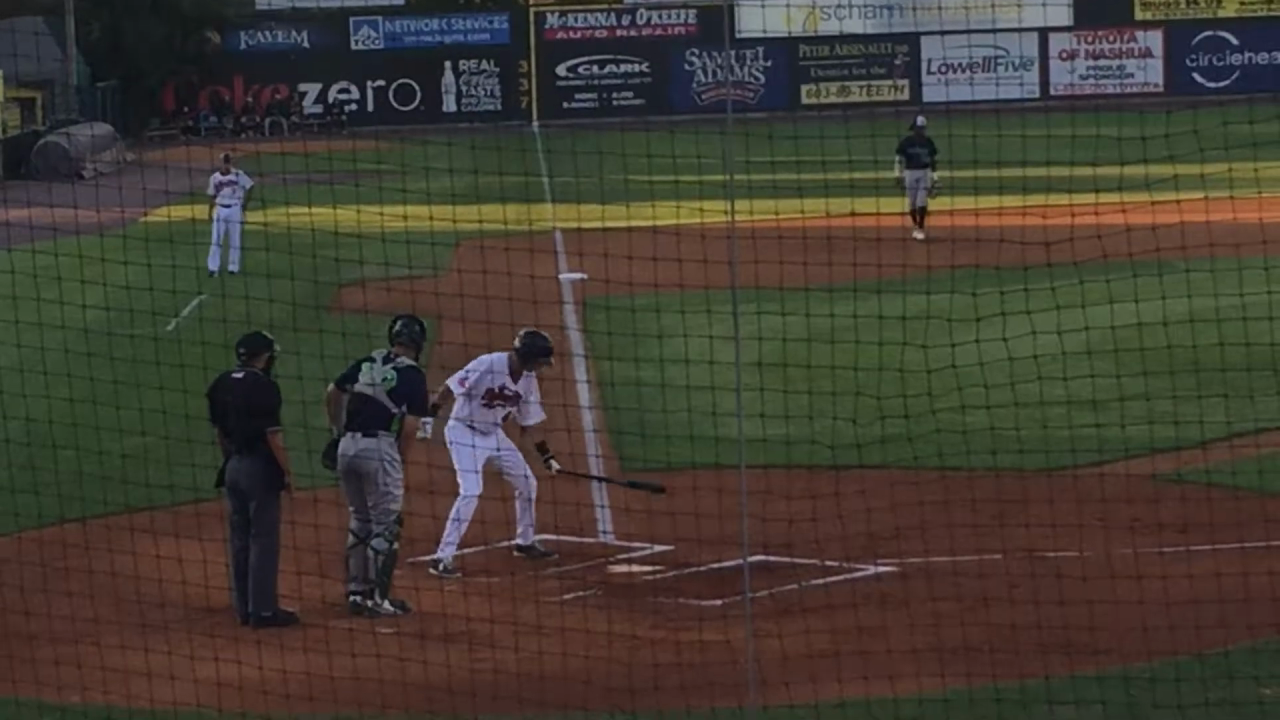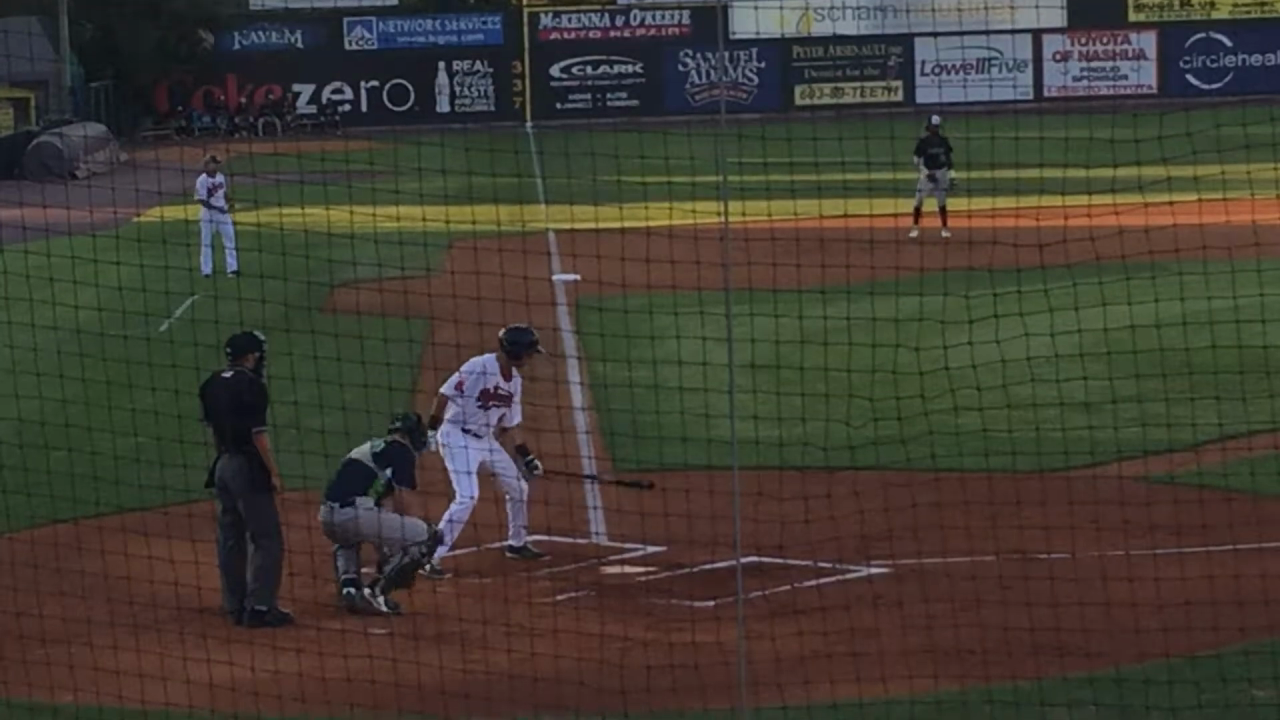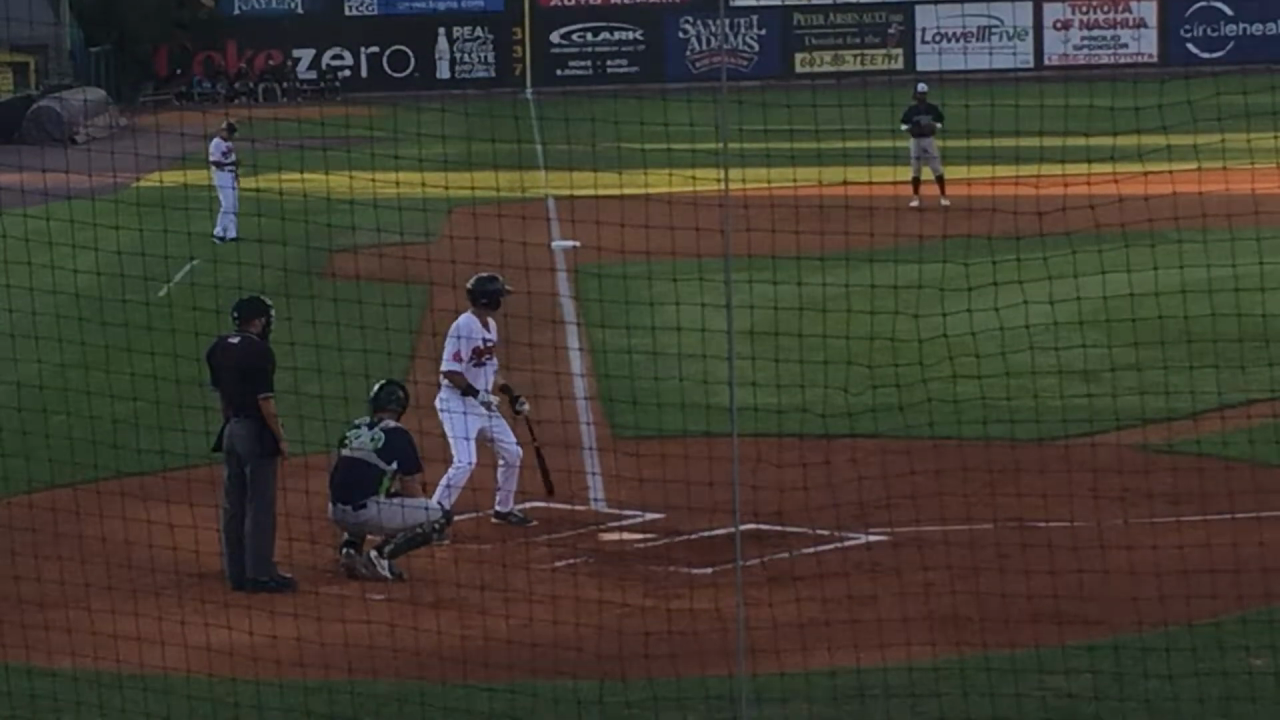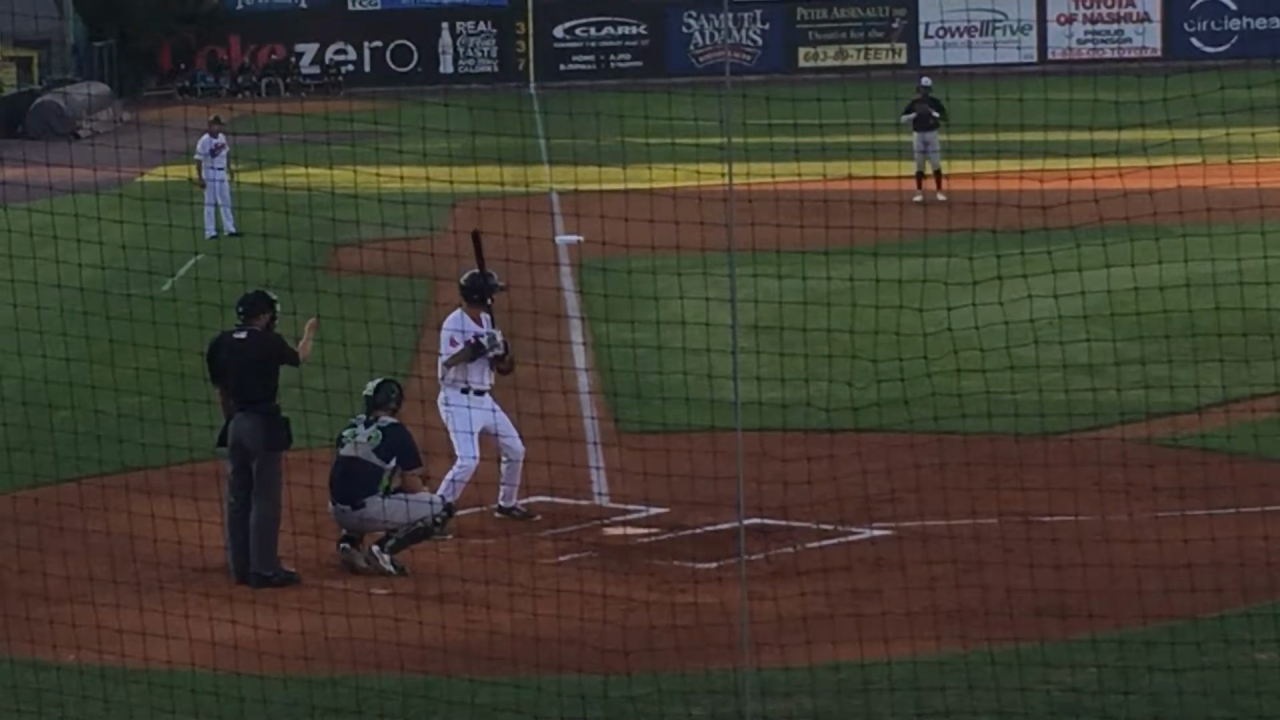
dt=1s
person 1, frame 1
left shoulder: (220, 385)
right shoulder: (264, 387)
left elbow: (220, 433)
right elbow: (273, 437)
right wrist: (287, 472)
left hip: (233, 467)
right hip: (260, 468)
left knee: (239, 539)
right knee: (264, 539)
left ankle: (244, 607)
right ankle: (263, 609)
person 1, frame 2
left shoulder: (211, 384)
right shoulder: (251, 386)
left elbow: (214, 429)
right elbow: (258, 435)
right wrist: (273, 472)
left hip: (223, 466)
right hip: (248, 468)
left knee: (230, 539)
right knee: (266, 537)
left ankle: (236, 606)
right ankle: (260, 605)
person 1, frame 3
left shoulder: (219, 348)
right shoulder: (259, 351)
left elbow: (221, 393)
right elbow: (265, 401)
right wrist: (281, 438)
left hip: (232, 431)
right hip: (256, 433)
left knee: (233, 504)
right knee: (260, 505)
left ankle: (236, 572)
right ankle: (260, 574)
person 1, frame 4
left shoulder: (220, 344)
right shoulder: (269, 343)
left elbow: (222, 390)
right elbow: (300, 357)
right wrist: (309, 333)
left hip: (236, 425)
right hip: (263, 426)
left knee: (237, 498)
right knee: (265, 499)
left ankle: (241, 567)
right ankle: (264, 569)
person 2, frame 1
left shoulder: (529, 379)
right shoulder: (488, 364)
left elbow: (529, 422)
right elbow: (450, 387)
left wrist: (547, 457)
right wrist: (429, 416)
left hip: (493, 434)
right hip: (464, 432)
left knee: (527, 483)
right knee: (471, 492)
left ankle: (525, 542)
right ankle: (442, 558)
person 2, frame 2
left shoulder: (515, 379)
right shoulder: (479, 367)
left elbow: (510, 424)
right elbow: (444, 394)
left wrist: (527, 457)
right wrist: (431, 430)
left hip: (486, 438)
right hip: (458, 437)
left knee: (518, 486)
right knee: (467, 498)
left ankle: (517, 543)
right ankle: (428, 557)
person 2, frame 3
left shoulder: (490, 325)
right shoulder: (463, 326)
right elbow: (449, 371)
left wrist: (511, 394)
right wrist: (478, 394)
left hip: (481, 403)
right hip: (457, 403)
left knee: (512, 453)
right knee: (465, 463)
left ankle: (503, 509)
person 2, frame 4
left shoulder: (487, 321)
right shoulder: (454, 323)
left elbow: (506, 368)
right elbow: (449, 360)
left wrist: (501, 350)
right wrist: (482, 344)
left hip: (484, 399)
right hip: (458, 400)
left knee: (515, 449)
right knee: (468, 460)
left ankle: (507, 504)
person 3, frame 1
left shoulder: (366, 362)
right shoulder: (413, 375)
left elbow: (332, 392)
right elbow: (409, 427)
left wrist: (337, 430)
right wrist: (401, 453)
left hip: (347, 447)
right hip: (379, 449)
left knee: (359, 521)
right knee: (385, 524)
left ankle: (356, 592)
right ankle: (378, 599)
person 3, frame 2
left shoulder: (371, 446)
right shoulder: (402, 450)
right elbow: (402, 500)
left wrist: (384, 554)
right wrist: (410, 521)
left hip: (329, 514)
right hip: (354, 511)
left knee: (348, 538)
right knee: (429, 537)
left ankle: (350, 589)
right ankle: (376, 593)
person 3, frame 3
left shoulder: (354, 429)
right shoulder: (398, 435)
right elbow: (412, 489)
left hip: (338, 513)
right hip: (366, 512)
right knee: (441, 516)
left ankle: (350, 549)
right ankle: (381, 555)
person 3, frame 4
left shoulder: (349, 429)
right shoulder: (396, 432)
right elbow: (412, 486)
right wrist: (424, 491)
left hip: (339, 512)
right hip: (368, 510)
right knee: (442, 509)
left ankle: (348, 543)
right ankle: (383, 550)
